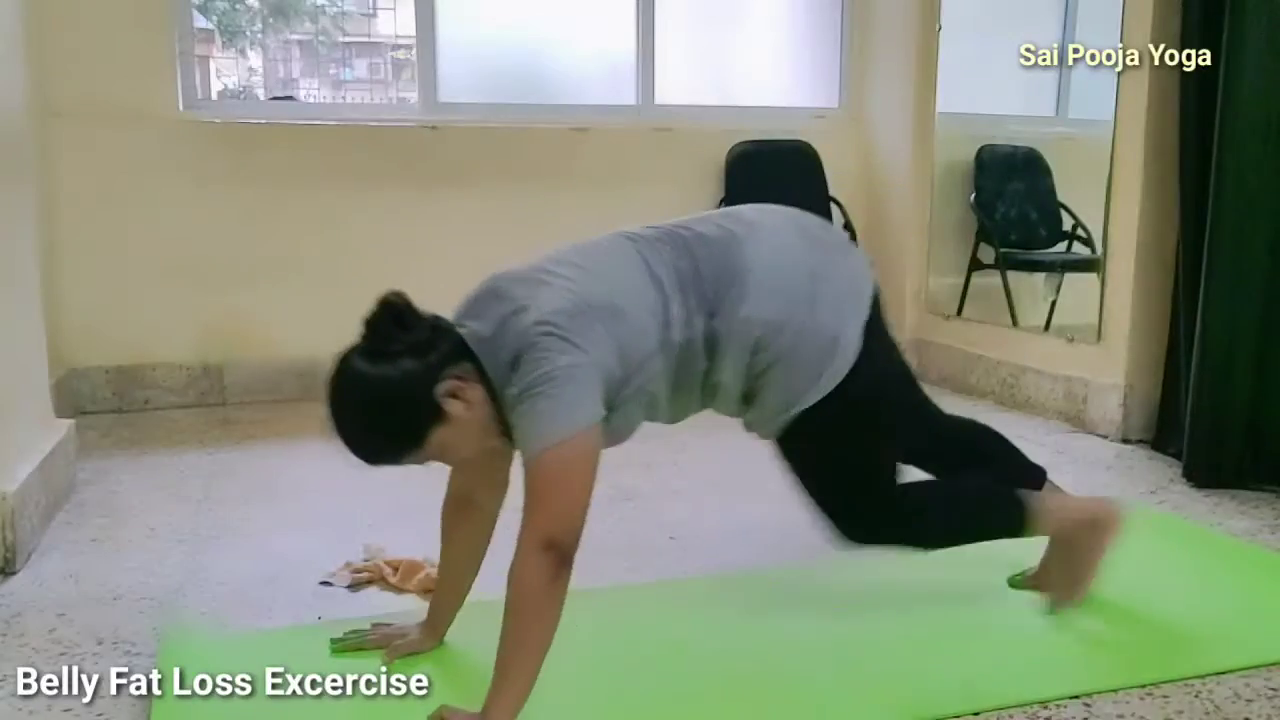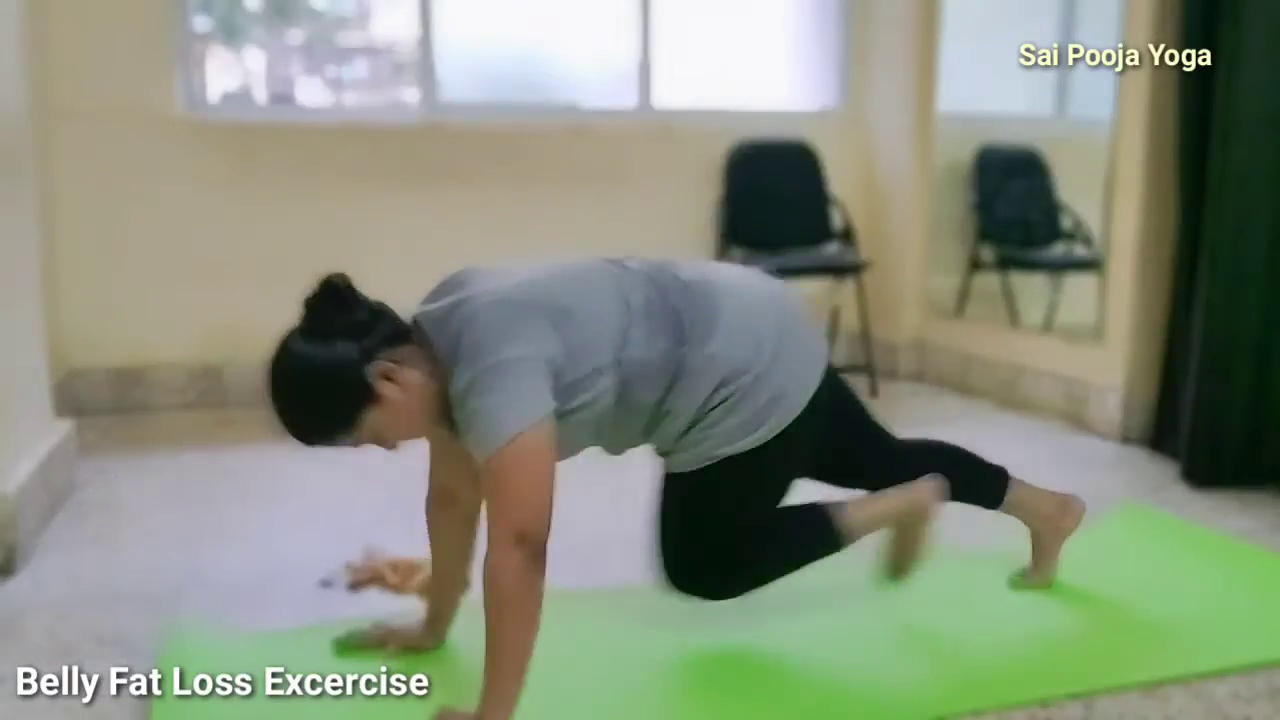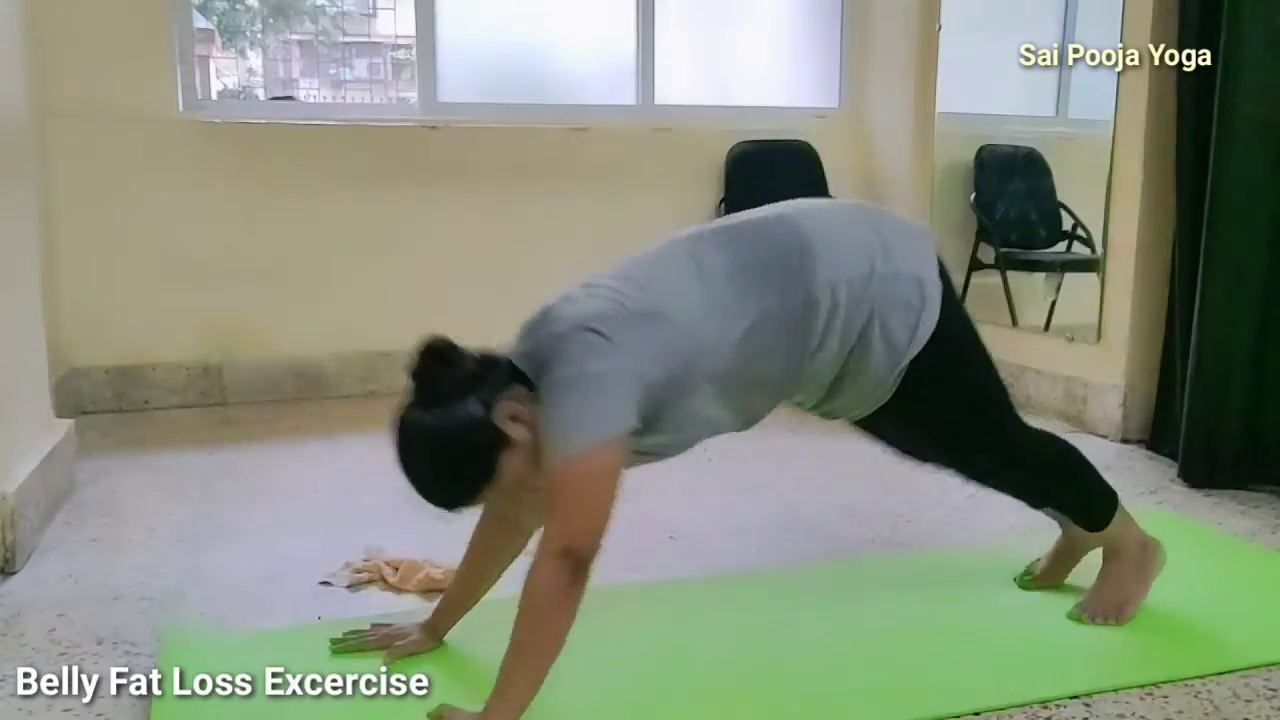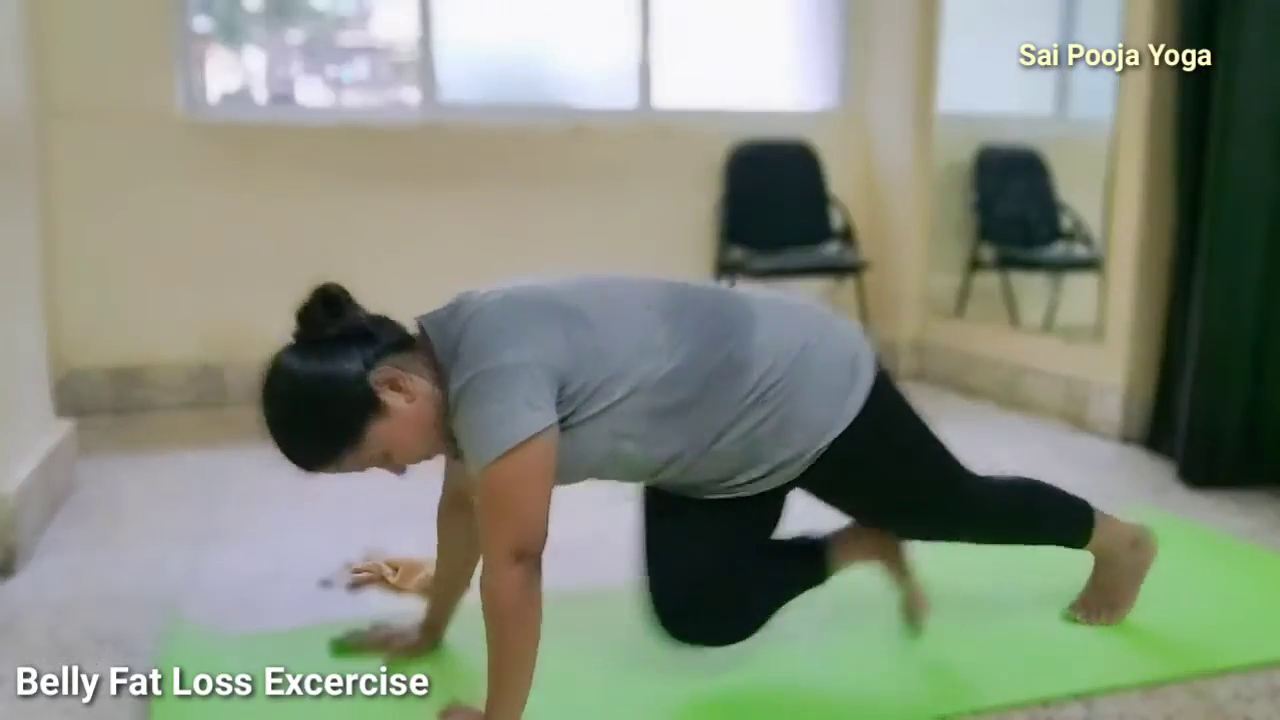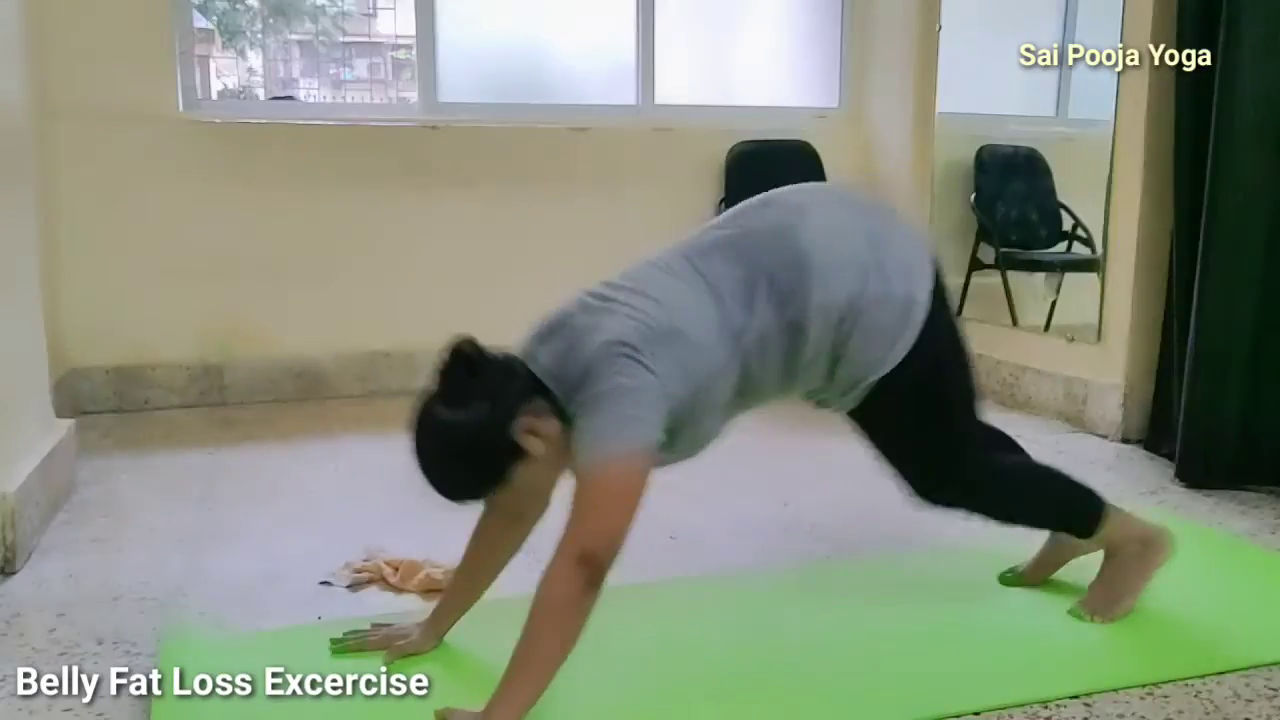
dt=1s
person 1, frame 1
left shoulder: (545, 369)
right shoulder: (468, 348)
left elbow: (547, 549)
right elbow: (471, 500)
right wrist: (431, 627)
left hip: (798, 316)
right hip: (770, 266)
left knee: (864, 513)
right knee: (917, 430)
left ankle: (1074, 518)
right ankle: (1054, 507)
person 1, frame 2
left shoulder: (489, 367)
right shoulder: (435, 340)
left elbow: (519, 544)
right elbow: (452, 497)
right wrist: (431, 625)
left hip: (746, 374)
right hip: (750, 333)
left knee: (702, 566)
right knee: (876, 456)
left ankle: (898, 508)
right ankle: (1048, 509)
person 1, frame 3
left shoulder: (586, 378)
right shoulder: (523, 376)
left elbow: (564, 560)
right elbow: (512, 513)
right wrist: (433, 626)
left hip: (873, 294)
right hip: (815, 265)
left knee: (991, 440)
right knee: (945, 446)
left ankle: (1131, 546)
right ankle: (1077, 521)
person 1, frame 4
left shoulder: (490, 372)
right shoulder: (442, 363)
left elbow: (514, 557)
right elbow: (464, 506)
right wrist: (429, 629)
left hip: (801, 394)
left knee: (954, 500)
right knee: (695, 614)
left ankle: (1118, 540)
right ankle: (865, 540)
person 1, frame 5
left shoulder: (614, 394)
right shoulder: (538, 374)
left elbow: (580, 567)
right elbow: (515, 512)
right wrist: (433, 626)
left hip: (866, 287)
right hip: (811, 247)
left knee: (946, 472)
right knee: (935, 446)
left ankle: (1130, 538)
right ankle: (1072, 530)
